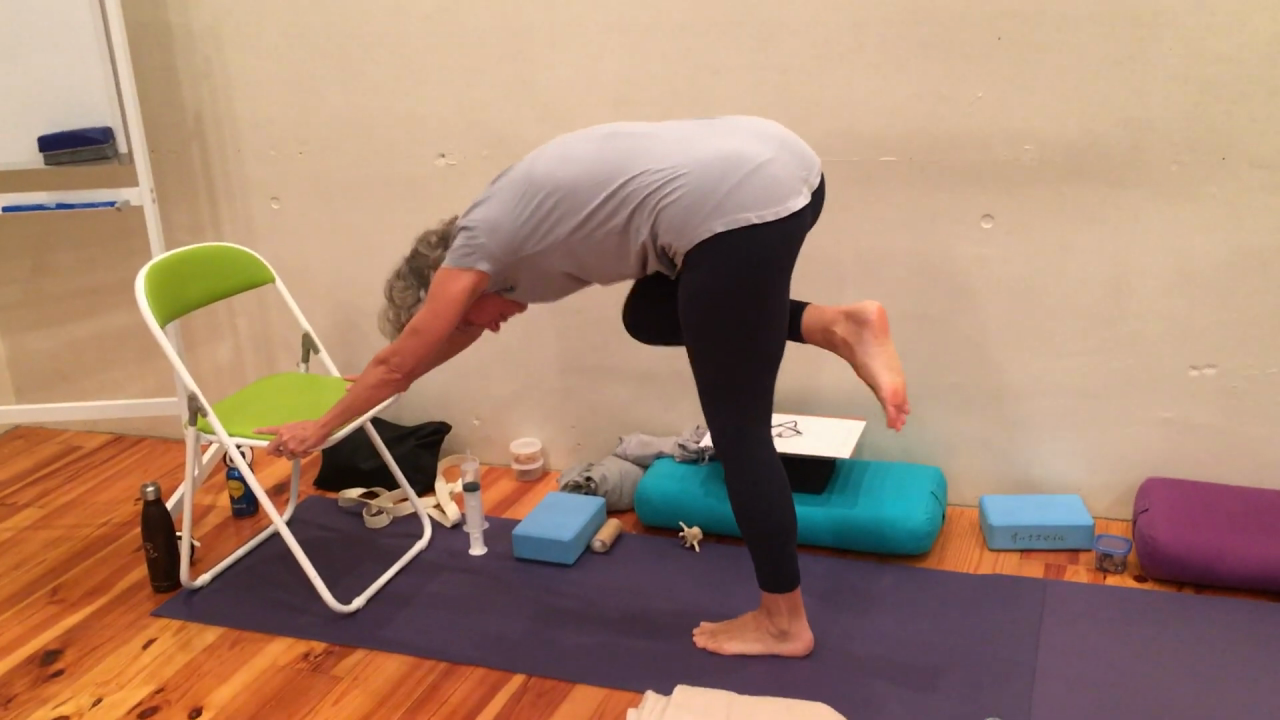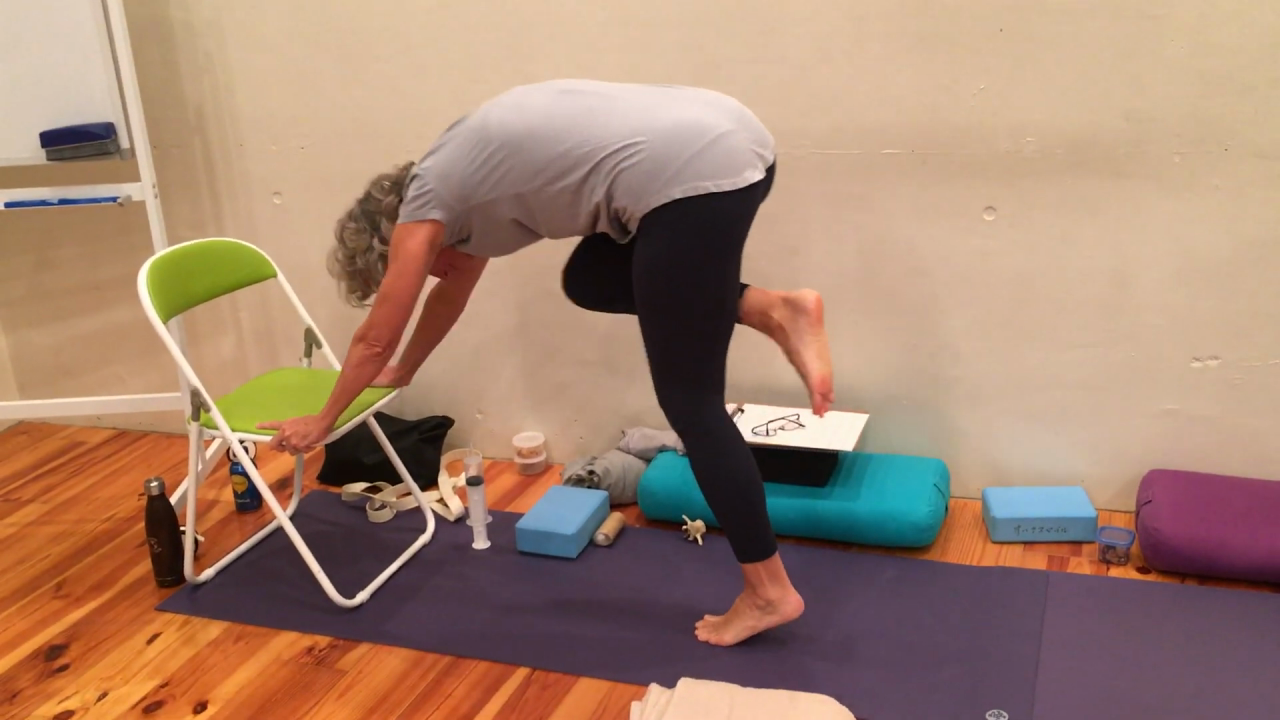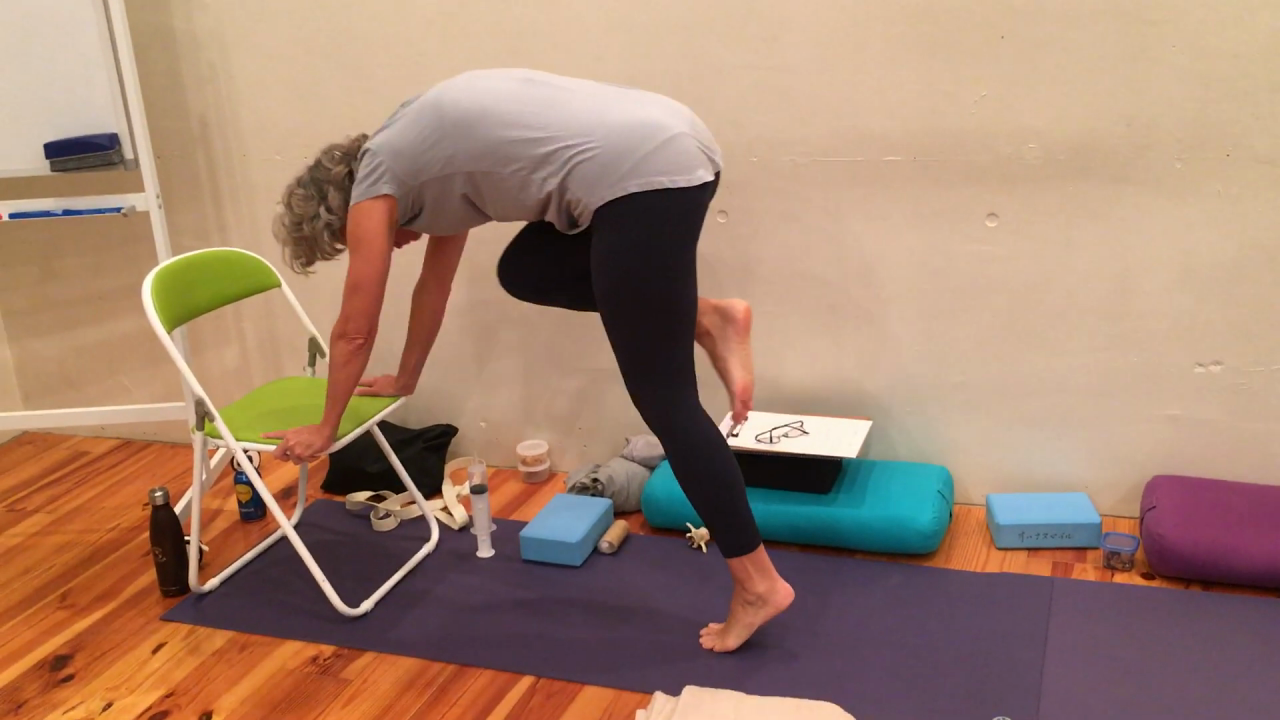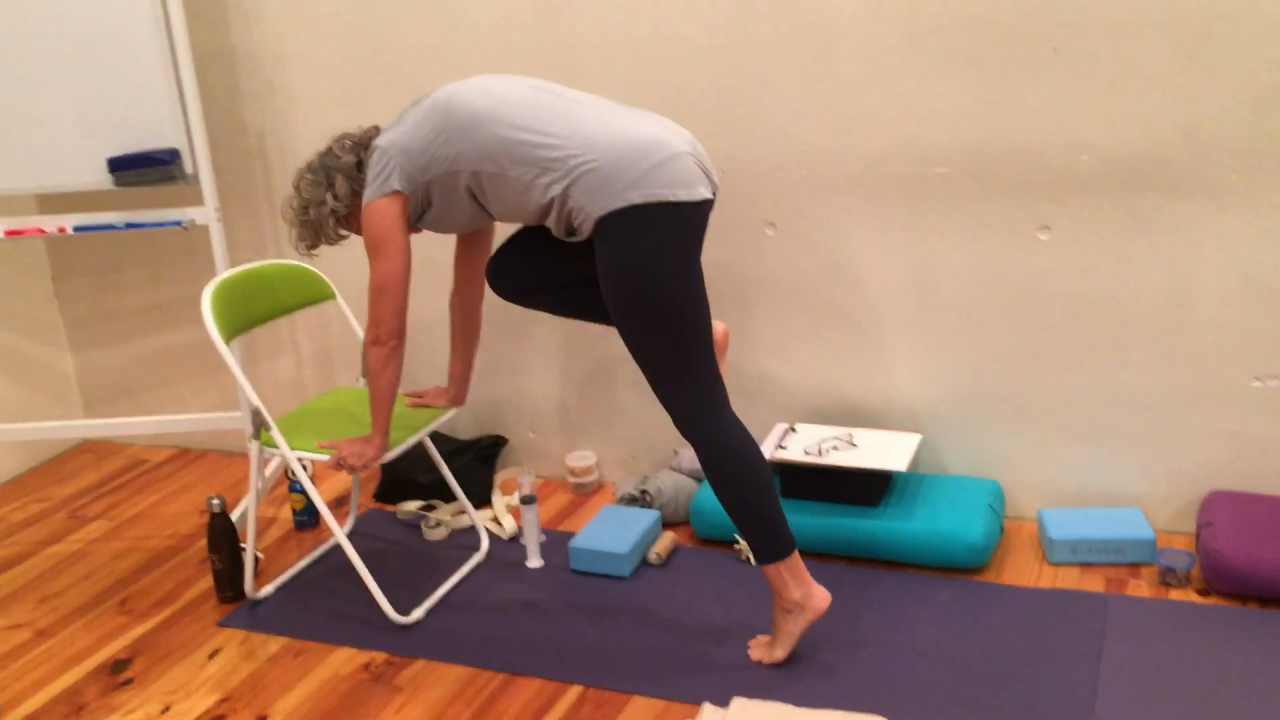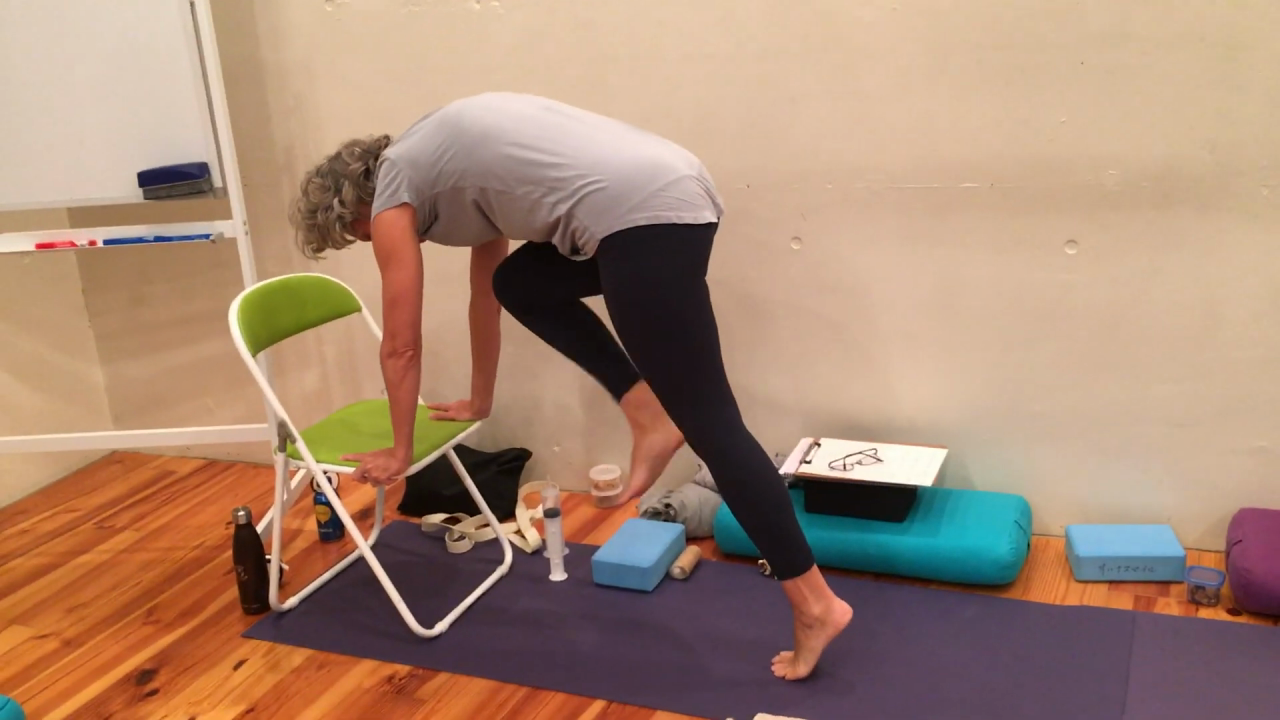
dt=0.5s
person 1, frame 1
left shoulder: (474, 249)
right shoulder: (504, 225)
left elbow: (396, 362)
right elbow: (448, 340)
left wrist: (320, 429)
right wrist: (396, 381)
left hip: (737, 205)
right hip: (778, 163)
left knee: (736, 430)
right knee: (650, 319)
left ankle: (783, 623)
right ankle: (836, 326)
person 1, frame 2
left shoulder: (426, 202)
right shoulder: (462, 183)
left elbow: (375, 337)
right elbow: (452, 294)
left wrist: (322, 422)
right wrist: (401, 374)
left hip: (690, 175)
right hip: (728, 138)
left knee: (688, 401)
right knee: (589, 282)
left ankle: (768, 591)
right ankle: (772, 310)
person 1, frame 3
left shoulder: (373, 182)
right shoulder: (418, 159)
left elbow: (354, 332)
right elbow: (435, 282)
left wrist: (325, 430)
right wrist: (405, 380)
left hip: (640, 175)
right hip: (669, 144)
left knee: (663, 400)
right knee: (524, 273)
left ankle: (758, 585)
right ankle: (703, 318)
person 1, frame 4
left shoulder: (384, 183)
right shoulder: (433, 153)
left elbow: (385, 334)
right elbow: (468, 284)
left wrist: (376, 439)
right wrist: (455, 388)
left hip: (639, 192)
right hip: (667, 164)
left knee: (694, 407)
right knee: (510, 273)
left ankle: (795, 590)
right ankle: (689, 333)
person 1, frame 5
left shoulder: (392, 195)
right shoulder: (439, 161)
left elbow: (400, 346)
right elbow: (484, 296)
left wrist: (399, 452)
right wrist: (478, 402)
left hip: (643, 214)
right hip: (671, 186)
left knee: (708, 423)
right knee: (516, 284)
left ankle: (816, 606)
right ankle: (649, 415)
